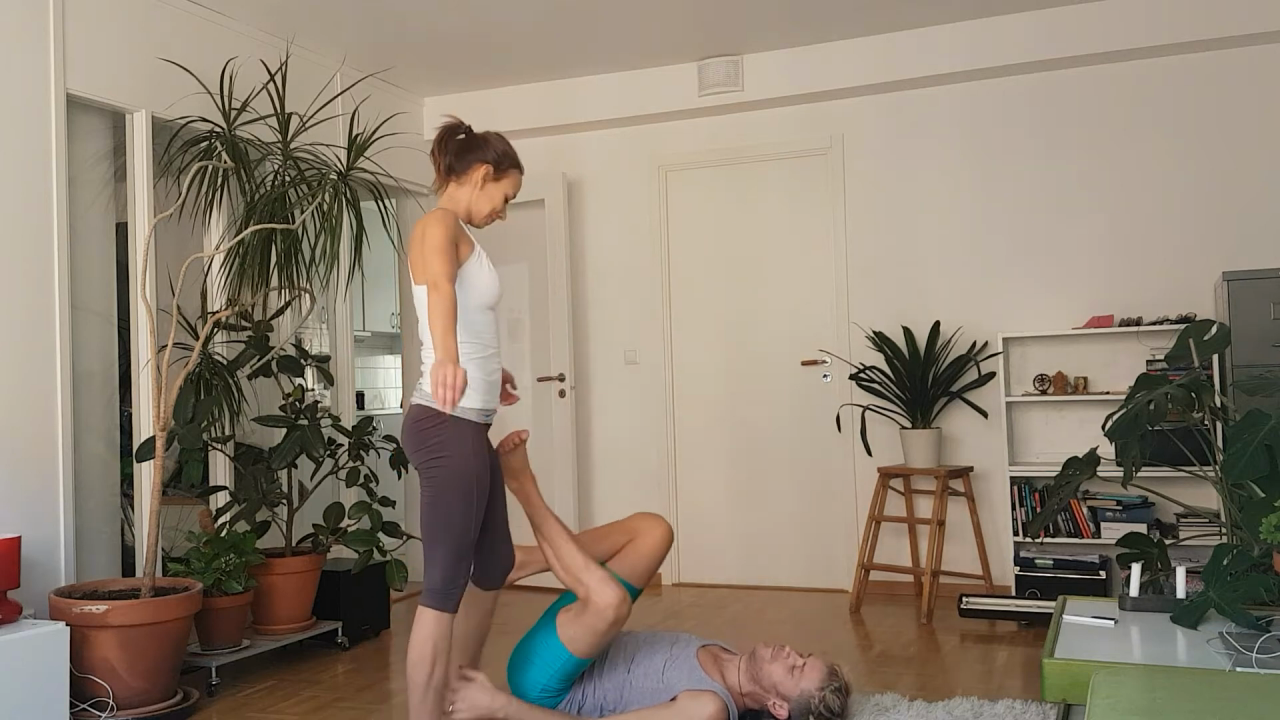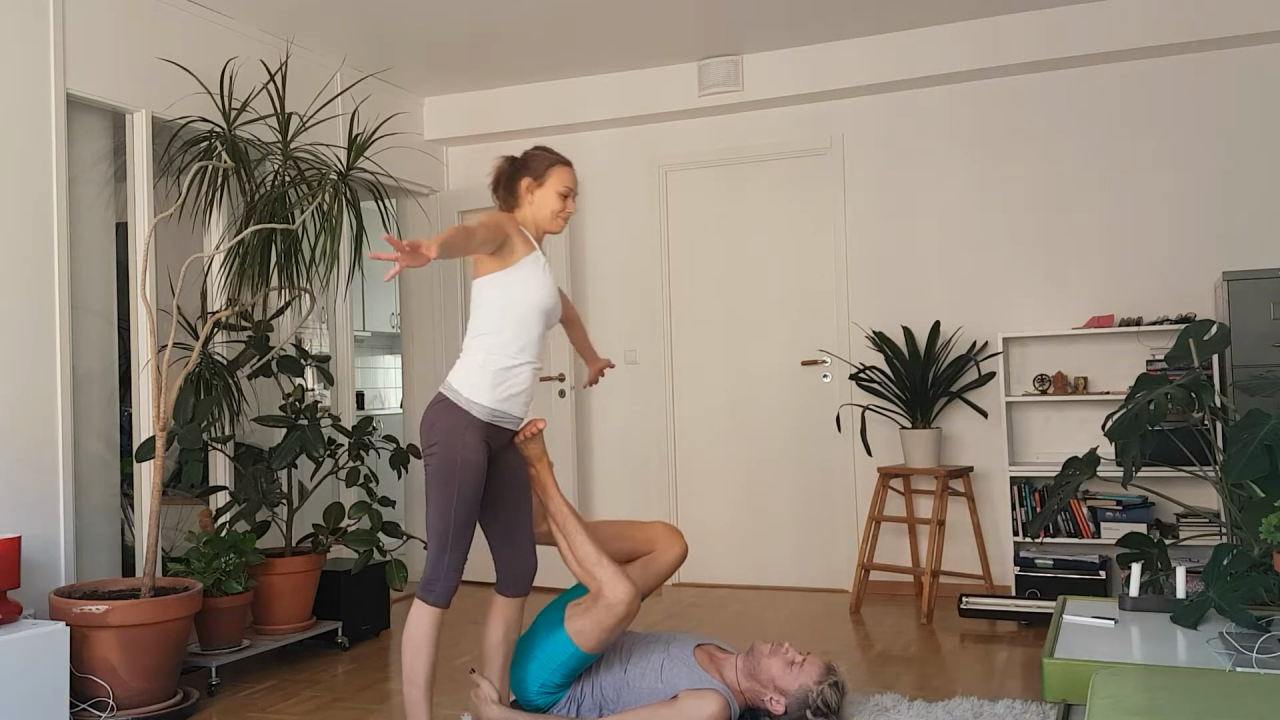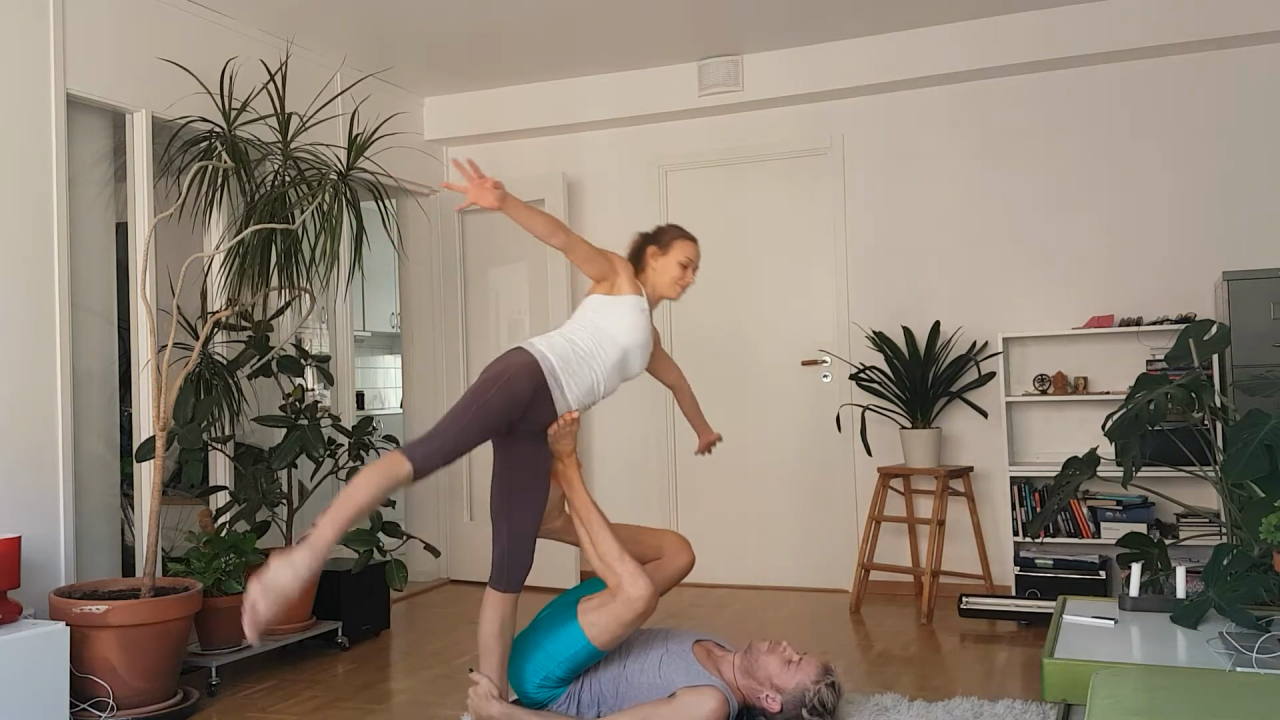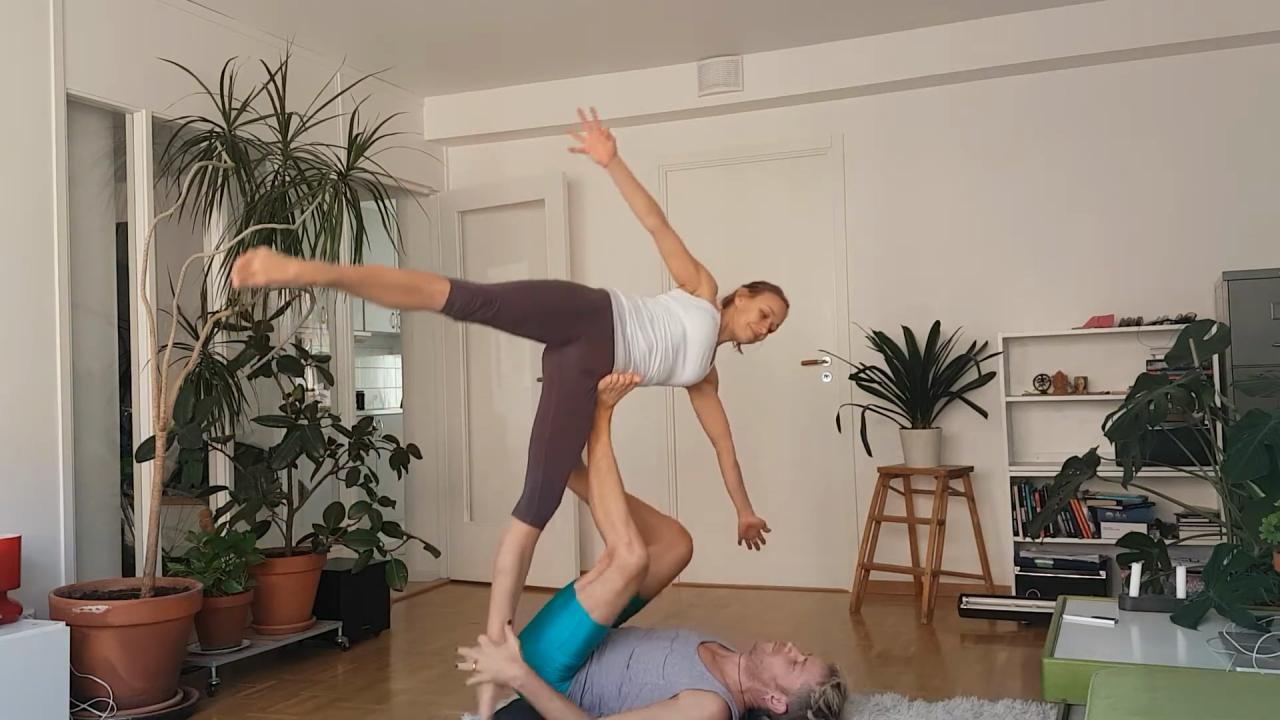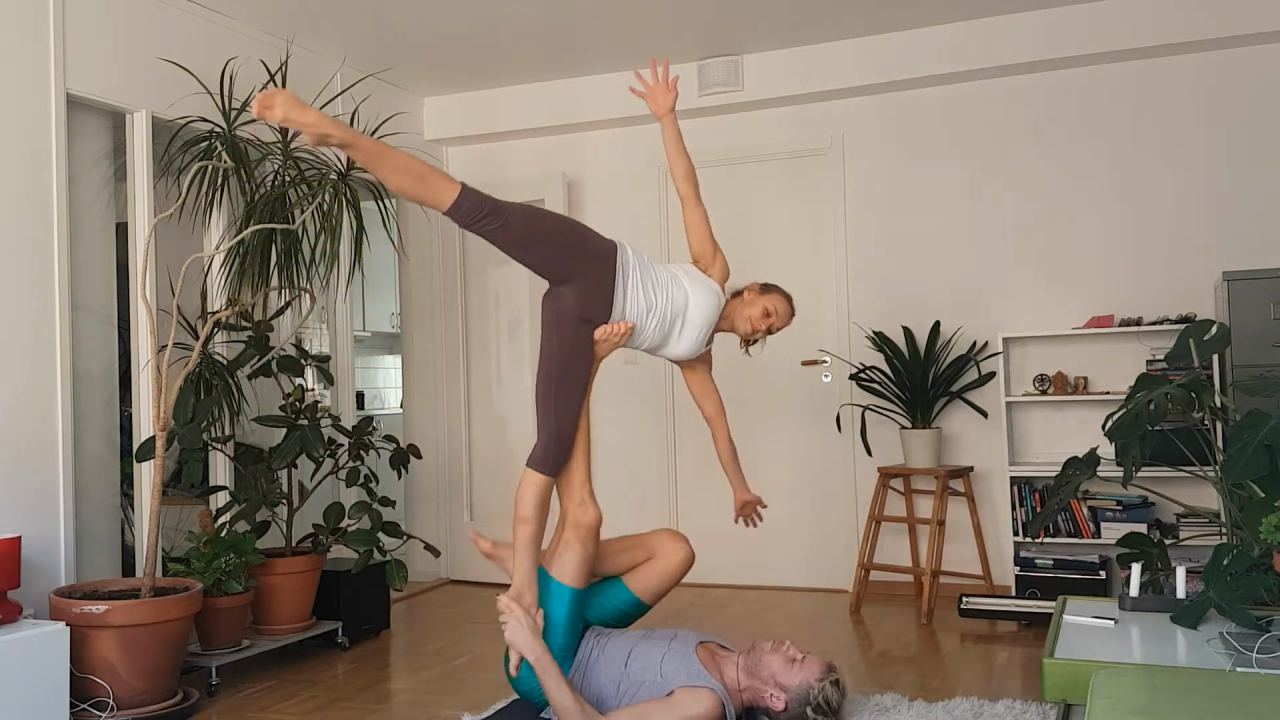
dt=0.7s
person 1, frame 1
left shoulder: (455, 236)
right shoulder: (438, 226)
right elbow: (439, 287)
left wrist: (494, 372)
right wrist: (445, 351)
left hip: (465, 425)
right hip: (446, 425)
left knee: (494, 565)
right knee: (445, 584)
person 1, frame 2
left shoulder: (536, 255)
right shoulder: (502, 232)
left elbow: (564, 309)
right elbow: (468, 234)
left wrist: (590, 355)
right wrist: (433, 247)
left hip: (502, 433)
right hip: (460, 420)
left knee: (518, 571)
right knee: (443, 576)
person 1, frame 3
left shoulder: (650, 340)
right shoulder: (616, 277)
left elbow: (675, 378)
right elbow: (566, 241)
left wrist: (701, 426)
right wrist: (506, 204)
left hip: (538, 423)
right hip: (526, 374)
left knee: (512, 568)
right knee: (426, 453)
right ankle: (304, 557)
person 1, frame 4
left shoulder: (704, 373)
right shoulder: (702, 289)
left elbow: (723, 440)
right elbow: (658, 227)
left wrist: (744, 509)
right wrist: (613, 164)
left hip: (592, 366)
right hip: (591, 318)
left knee: (537, 505)
right knee: (465, 298)
left ankle: (495, 645)
right ankle: (309, 270)
person 1, frame 5
left shoulder: (694, 353)
right shoulder: (713, 268)
left elbow: (717, 417)
right elbow: (687, 189)
left wrist: (740, 487)
right wrist: (667, 118)
left hip: (585, 317)
right hip: (595, 262)
left knee: (554, 445)
right knee: (476, 208)
left ankle: (523, 587)
right ankle: (334, 131)
person 2, frame 1
right shoulder: (733, 664)
left hip: (543, 685)
right hip: (578, 662)
left knee: (609, 597)
right knee: (652, 530)
left ankle: (525, 488)
right ankle: (521, 560)
person 2, frame 2
right shoulder: (735, 666)
left hip: (545, 686)
right hip: (579, 657)
left knee: (619, 594)
right knee: (668, 543)
left ankle: (541, 476)
right ankle: (541, 524)
person 2, frame 3
right shoulder: (733, 665)
left hip: (541, 673)
right hip: (563, 649)
left knee: (638, 590)
right knee: (676, 552)
left ankle: (566, 469)
right ankle: (552, 520)
person 2, frame 4
right shoulder: (731, 664)
left wrist: (517, 676)
left hip: (546, 667)
right hip: (587, 650)
left knee: (630, 556)
right knee: (674, 544)
left ankle: (599, 421)
person 2, frame 5
right shoulder: (733, 664)
left wrist: (534, 650)
left hip: (543, 671)
right hip: (585, 641)
left knee: (582, 518)
right knee: (673, 548)
right ankle: (533, 563)
